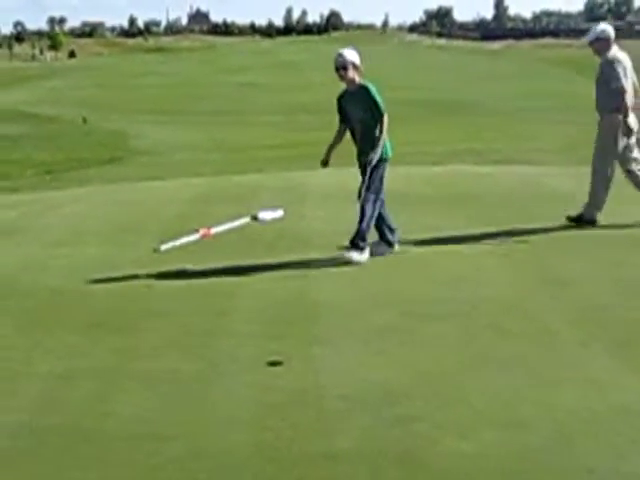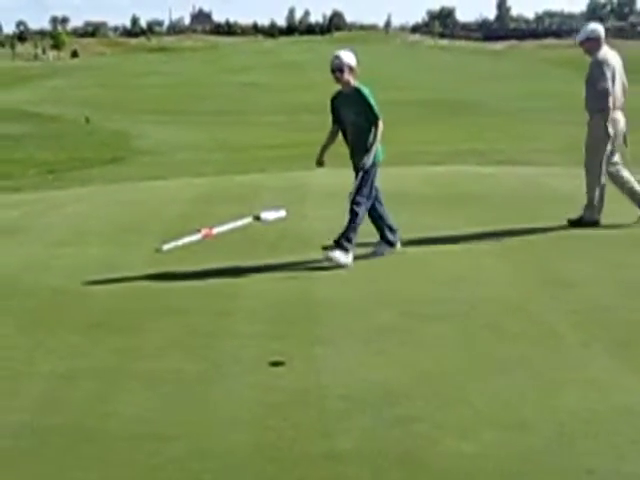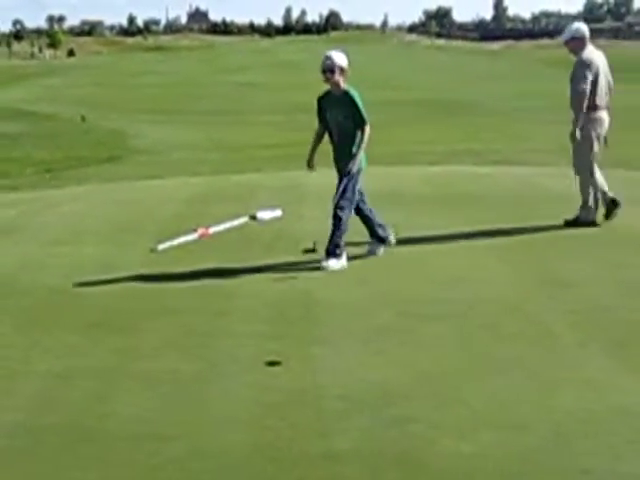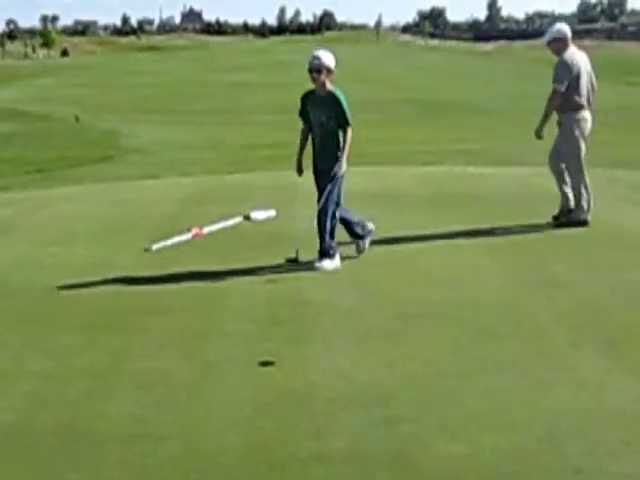
dt=0.1s
person 1, frame 1
left shoulder: (368, 90)
right shoulder: (343, 98)
left elbow: (384, 118)
right elbow: (342, 128)
left wrist: (378, 148)
right wrist: (328, 152)
left hip: (377, 153)
right hip: (363, 154)
left knee: (367, 197)
right knee: (374, 198)
left ankle: (360, 245)
right ankle: (389, 240)
person 1, frame 2
left shoulder: (362, 94)
right shoulder: (336, 99)
left elbow: (378, 123)
right elbow: (335, 128)
left wrist: (371, 151)
right wrist: (322, 151)
left hip: (369, 156)
right hip: (356, 156)
left knee: (357, 201)
right knee: (371, 199)
left ankle: (344, 248)
right ankle: (390, 240)
person 1, frame 3
left shoulder: (351, 97)
right shoulder: (323, 100)
left elbow: (366, 128)
right elbow: (321, 128)
left wrist: (357, 157)
right wrist: (312, 154)
left hip: (352, 160)
right hip: (339, 159)
left knee: (342, 205)
right knee: (357, 202)
left ankle: (336, 254)
right ankle: (382, 236)
person 1, frame 4
left shoulder: (336, 98)
right shoulder: (307, 98)
left elbow: (347, 131)
left wrist: (342, 160)
right wrist: (299, 157)
left hip: (334, 163)
right hip: (317, 162)
left knee: (326, 208)
right knee: (332, 205)
left ankle: (329, 255)
right ankle: (362, 229)
person 2, frame 1
left shoulder: (611, 60)
right shoulder: (622, 56)
left elbow: (623, 92)
left hip: (613, 121)
left knee: (601, 168)
left ankle: (589, 214)
person 2, frame 2
left shoulder: (600, 61)
right shoulder: (612, 56)
left elbow: (607, 94)
right elbow: (618, 90)
left wrist: (605, 124)
left hip: (602, 121)
right hip: (615, 118)
left knee: (594, 168)
right knee: (612, 167)
left ankle: (591, 215)
person 2, frame 3
left shoulder: (584, 61)
right shoulder: (598, 56)
left elbow: (582, 96)
right elbow: (610, 87)
left wrist: (575, 127)
left hip: (589, 120)
right hip: (598, 117)
left knee: (585, 166)
right knee: (584, 164)
left ankle: (587, 215)
right ankle: (608, 199)
person 2, frame 4
left shoulder: (566, 61)
right shoulder: (581, 56)
left elbow: (556, 96)
right elbow: (593, 86)
left wrist: (541, 124)
left hip: (571, 120)
right hip: (581, 116)
left knee: (575, 167)
right knee: (556, 160)
left ankle: (580, 215)
right ankle: (568, 207)
